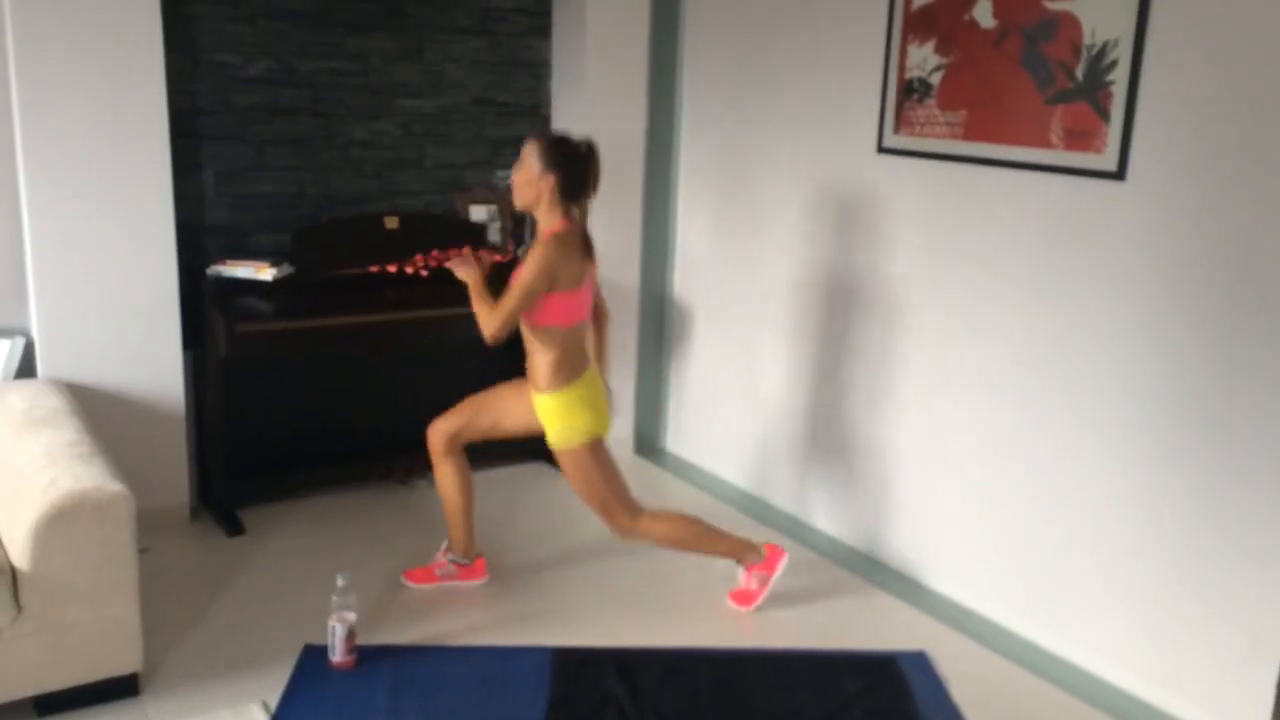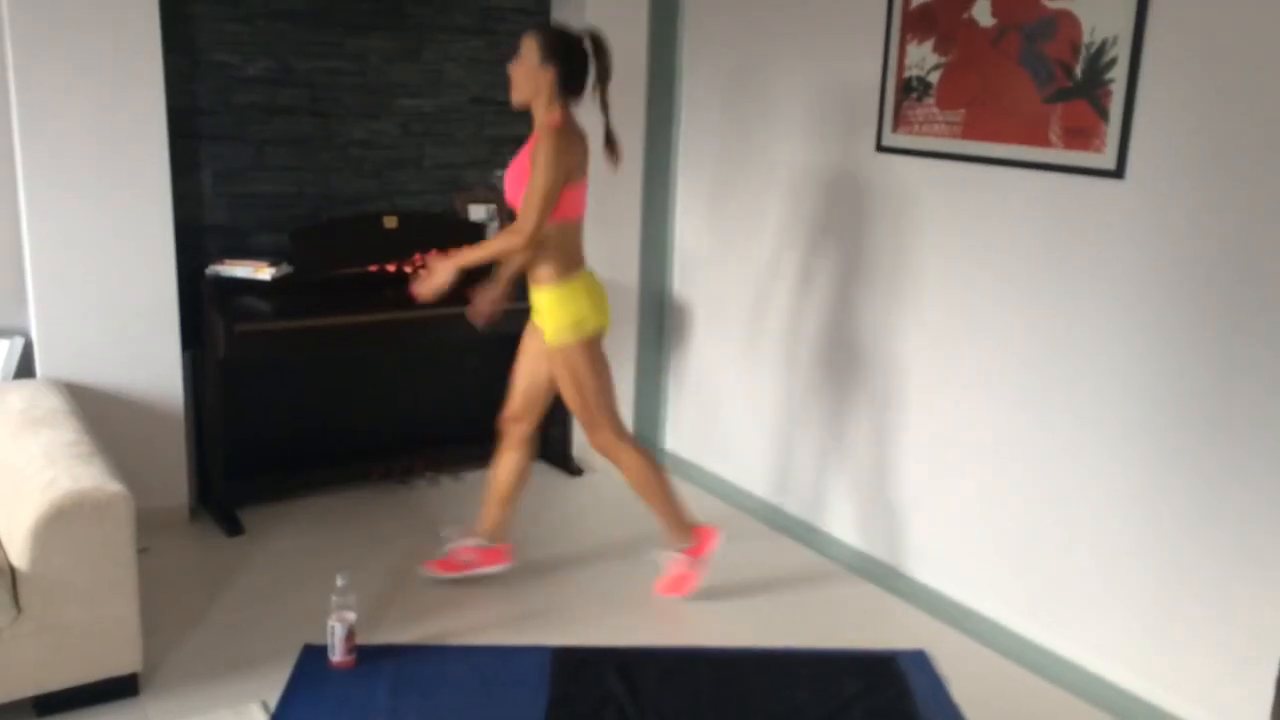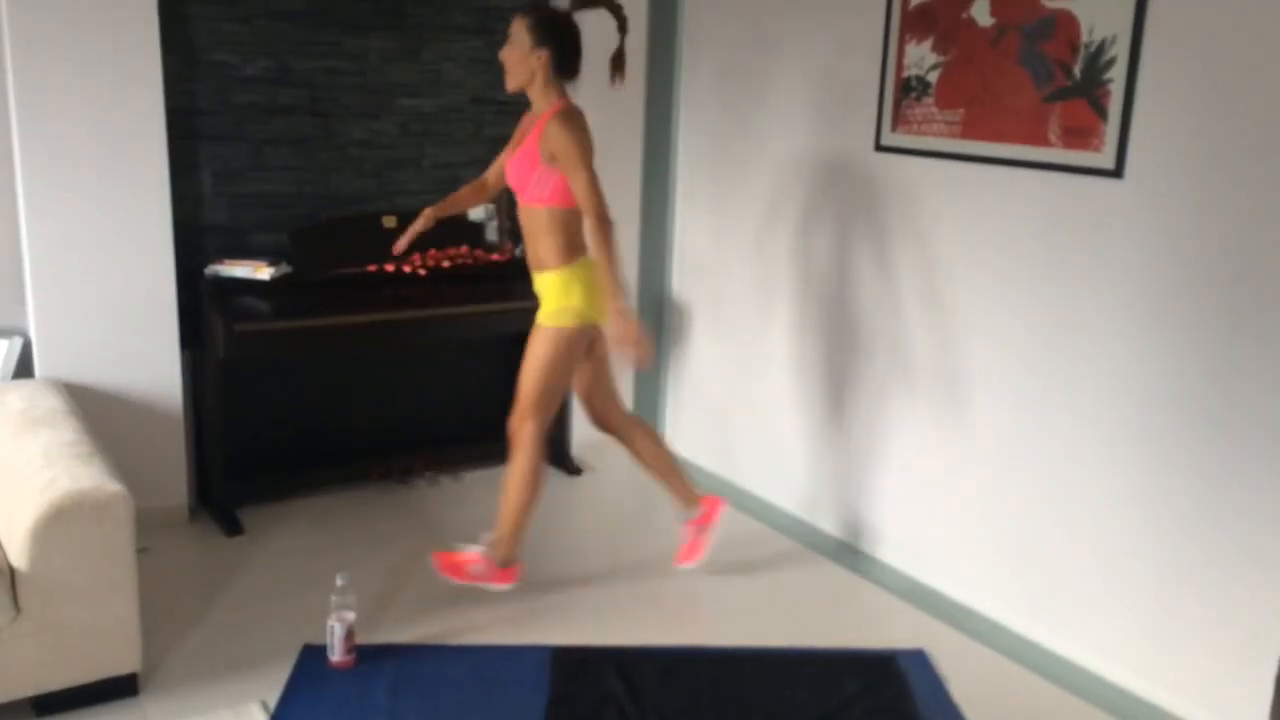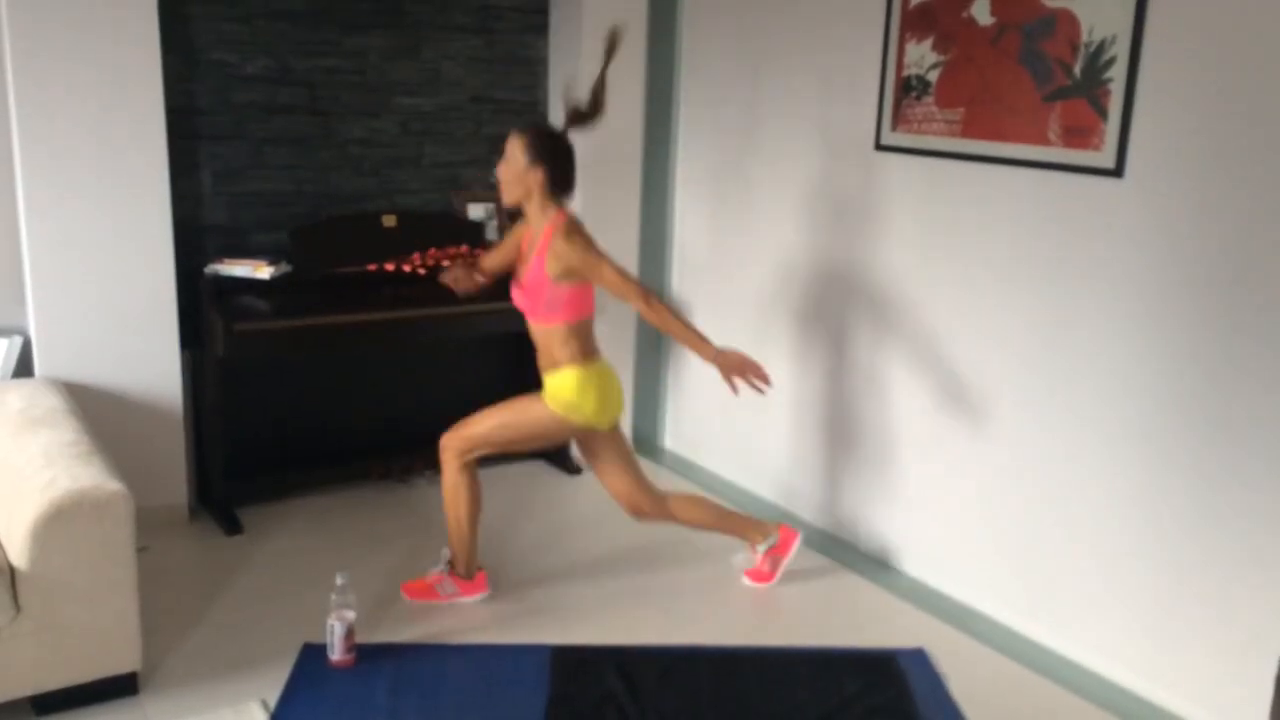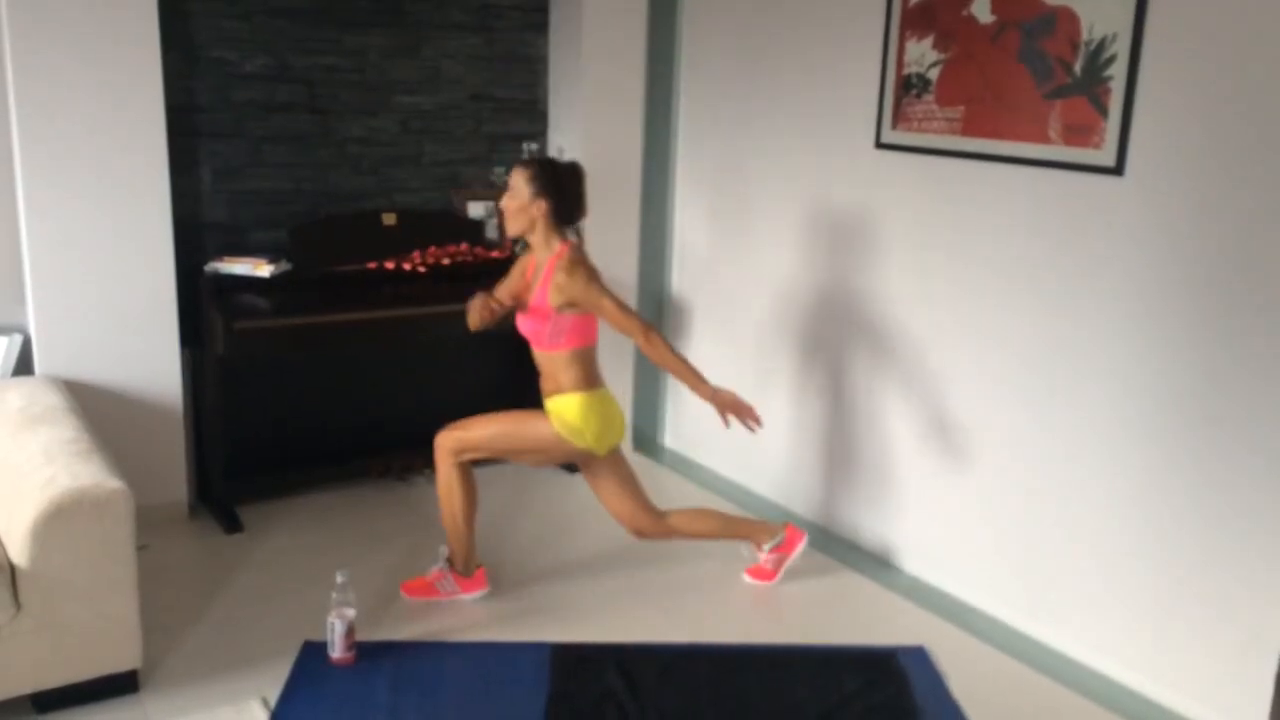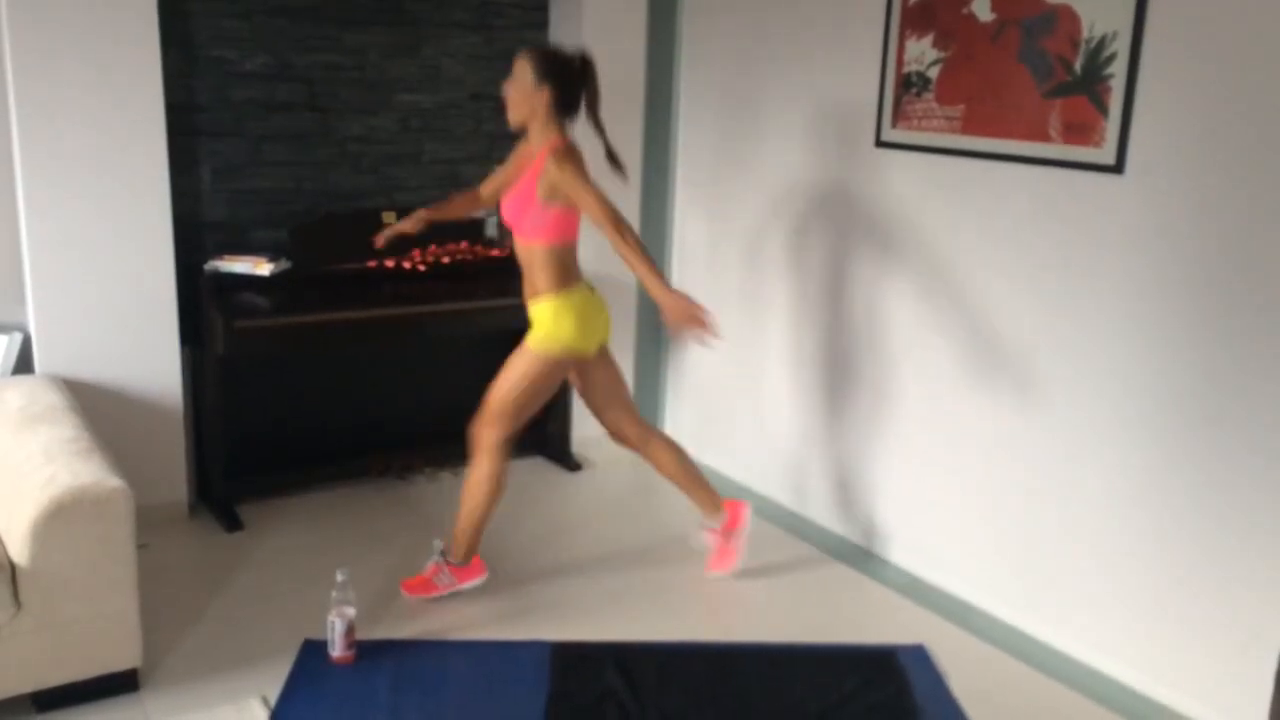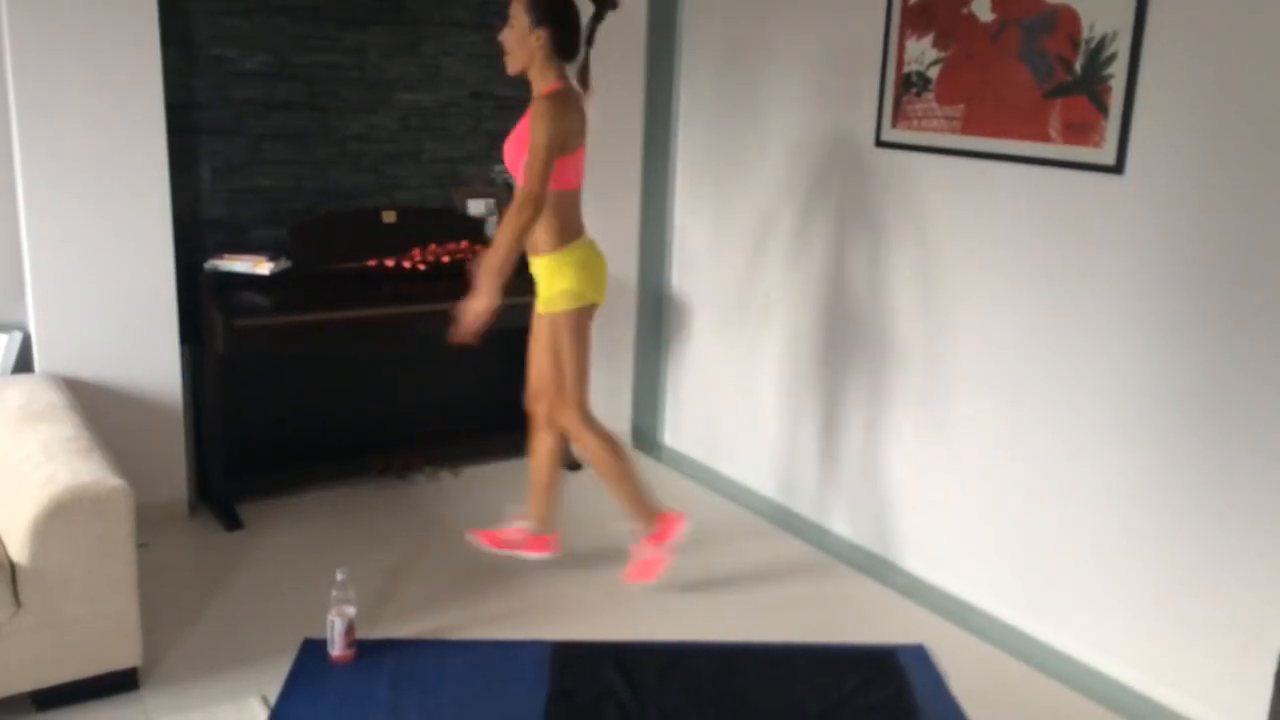
dt=0.2s
person 1, frame 1
left shoulder: (553, 248)
right shoulder: (569, 238)
left elbow: (496, 327)
right elbow: (596, 313)
left wrist: (474, 279)
right wrist: (598, 381)
left hip: (568, 405)
right hip: (550, 392)
left knee: (626, 521)
right knee: (441, 435)
left ankle: (756, 558)
right ankle: (462, 558)
person 1, frame 2
left shoulder: (554, 140)
right shoulder: (552, 135)
left elbow: (527, 235)
left wrist: (452, 266)
right wrist: (498, 283)
left hip: (570, 305)
right hip: (555, 304)
left knee: (607, 437)
right knee: (515, 424)
left ankle: (687, 538)
right ankle: (486, 541)
person 1, frame 3
left shoulder: (561, 123)
right shoulder: (536, 121)
left elbow: (595, 213)
right elbow: (487, 183)
left wrist: (613, 303)
right wrist: (430, 214)
left hip: (572, 291)
right hip: (559, 289)
left knee: (526, 423)
right knee: (605, 413)
left ankle: (499, 559)
right ankle: (695, 508)
person 1, frame 4
left shoulder: (563, 238)
right shoulder: (527, 225)
left elbow: (640, 297)
right elbow: (483, 271)
left wrist: (713, 353)
right wrist: (464, 272)
left hip: (577, 391)
right hip: (578, 388)
left knee: (456, 449)
right knee: (644, 505)
left ankle: (463, 574)
right ankle: (769, 540)
person 1, frame 5
left shoulder: (569, 271)
right shoulder: (534, 258)
left elbow: (641, 333)
right elbow: (489, 307)
left wrist: (710, 392)
right wrist: (481, 306)
left hip: (579, 417)
right hip: (583, 412)
left knee: (449, 447)
right knee: (644, 523)
left ankle: (461, 572)
right ankle: (775, 539)
person 1, frame 6
left shoulder: (555, 159)
right shoulder: (531, 151)
left elbow: (613, 224)
right elbow: (479, 197)
left wrist: (664, 293)
right wrist: (426, 215)
left hip: (564, 322)
right hip: (568, 317)
left knee: (487, 434)
right knee: (630, 429)
left ankle: (458, 561)
right ankle: (721, 514)
person 1, frame 7
left shoulder: (550, 105)
right shoulder: (557, 99)
left elbow: (528, 200)
left wrist: (488, 286)
right wrist: (490, 265)
left hip: (566, 275)
right hip: (560, 269)
left knee: (570, 415)
right knee: (541, 405)
left ankle: (653, 525)
right ankle: (537, 528)
